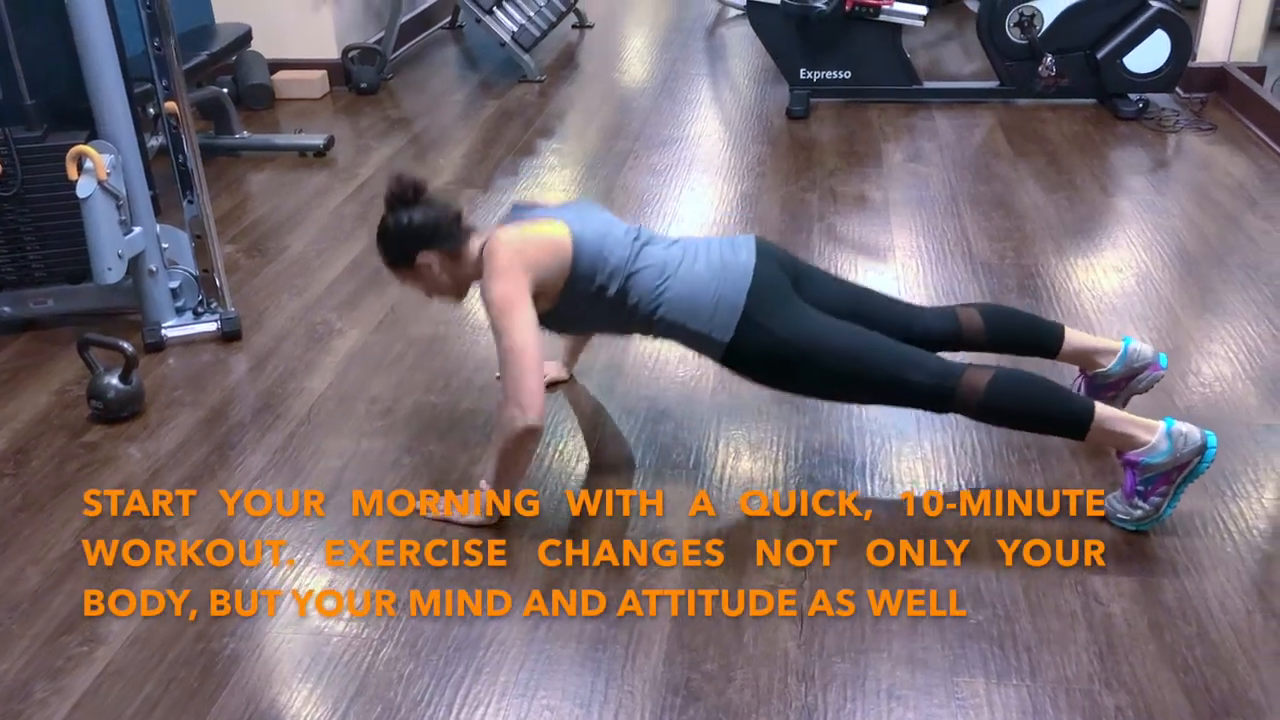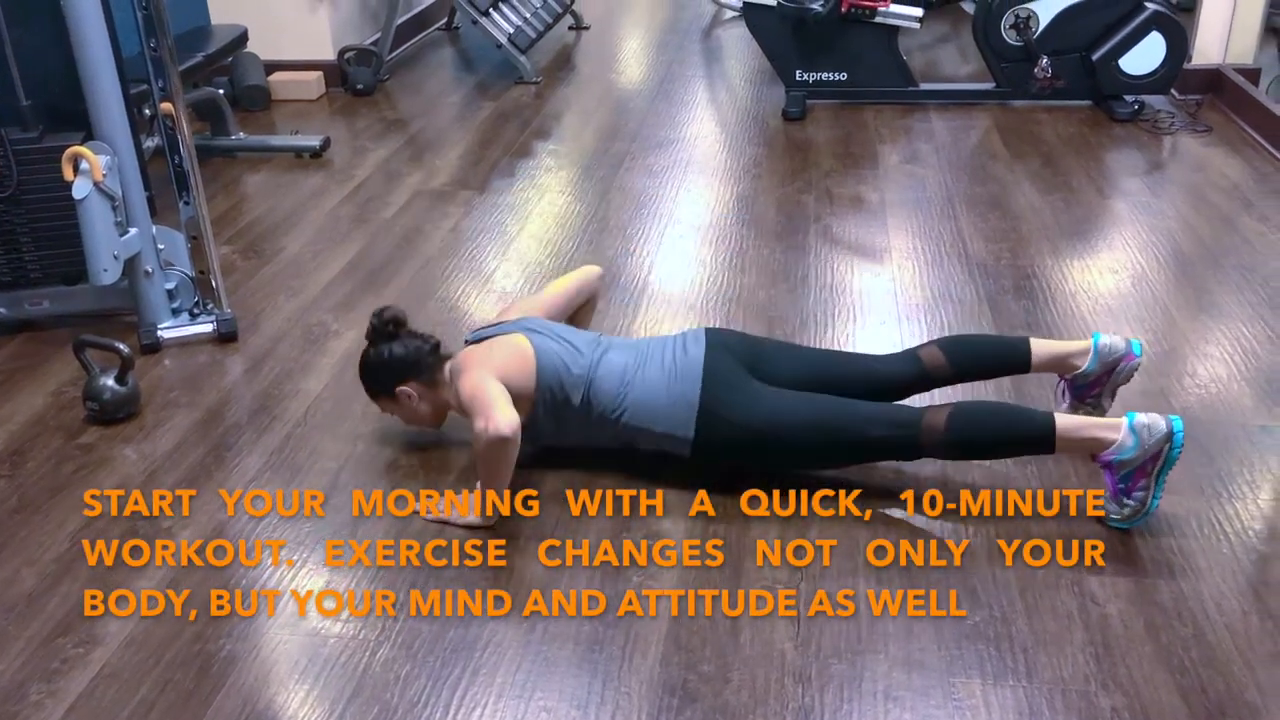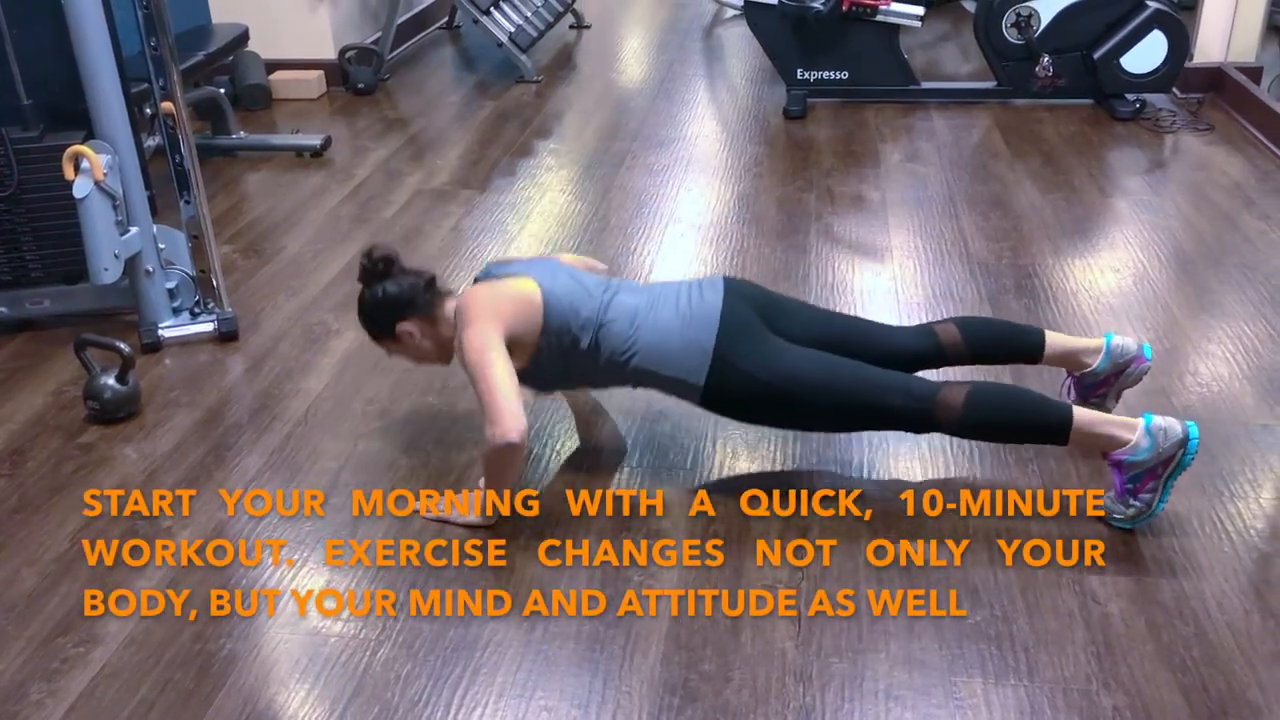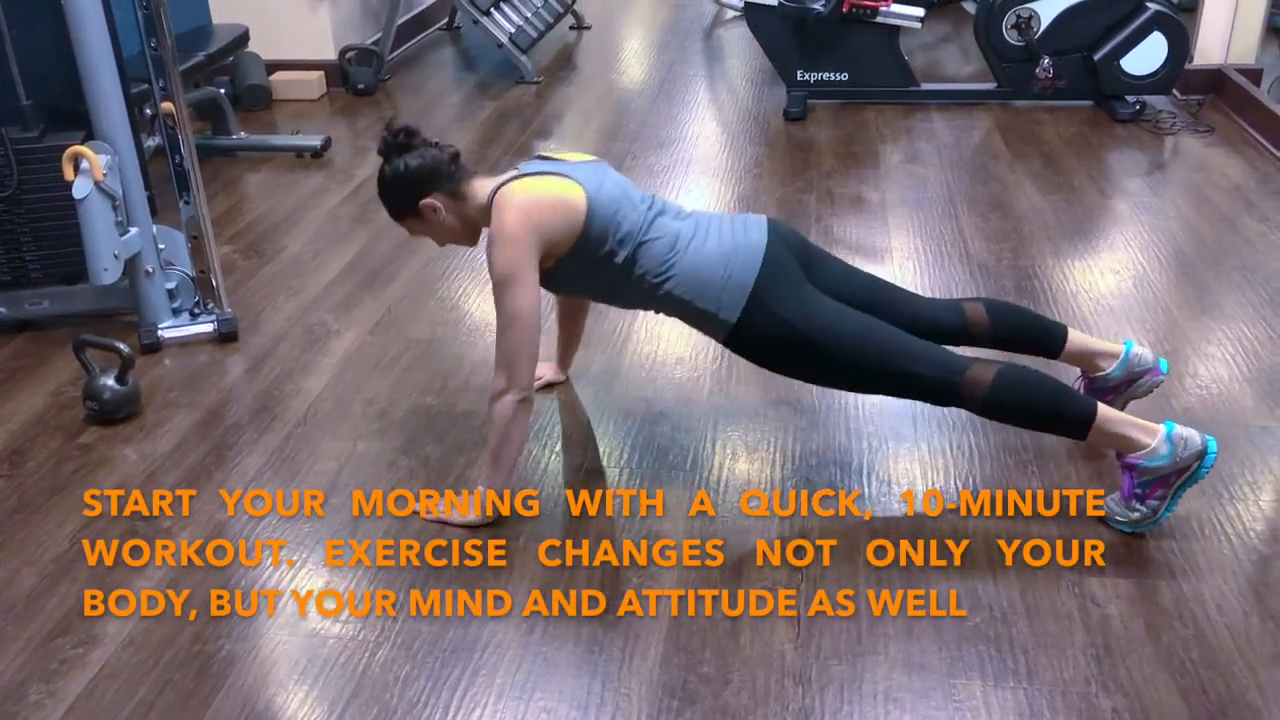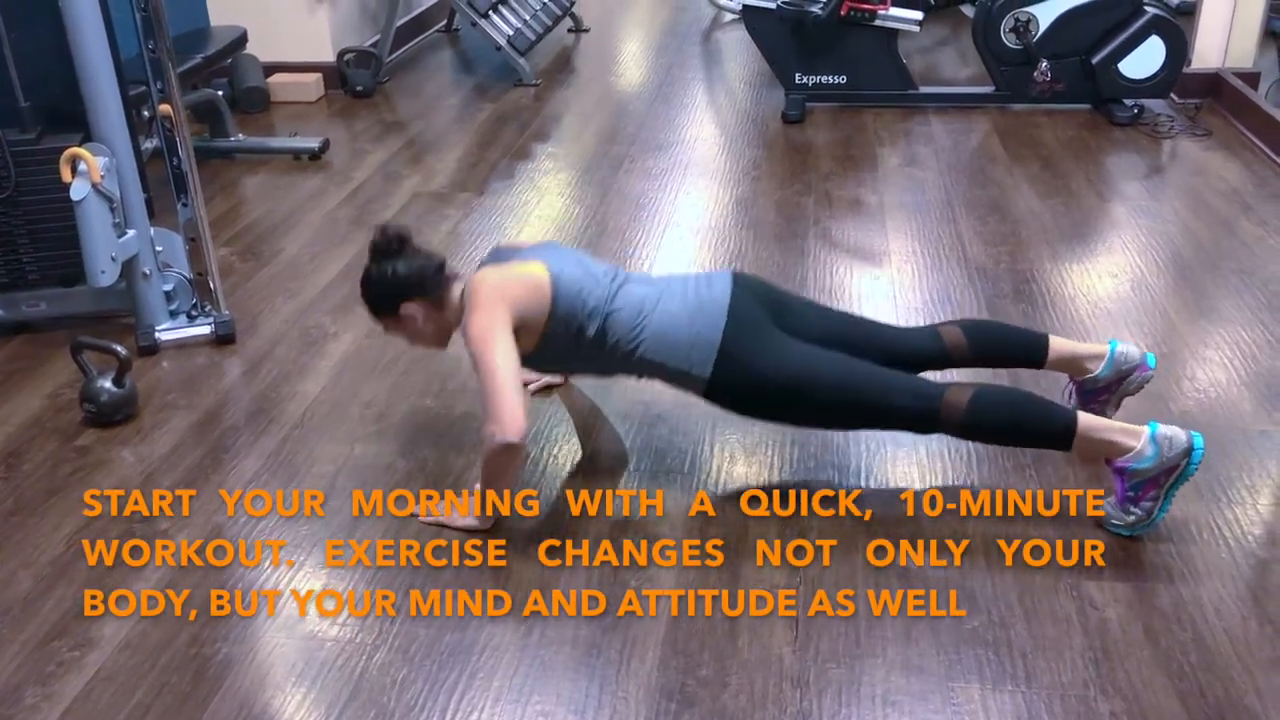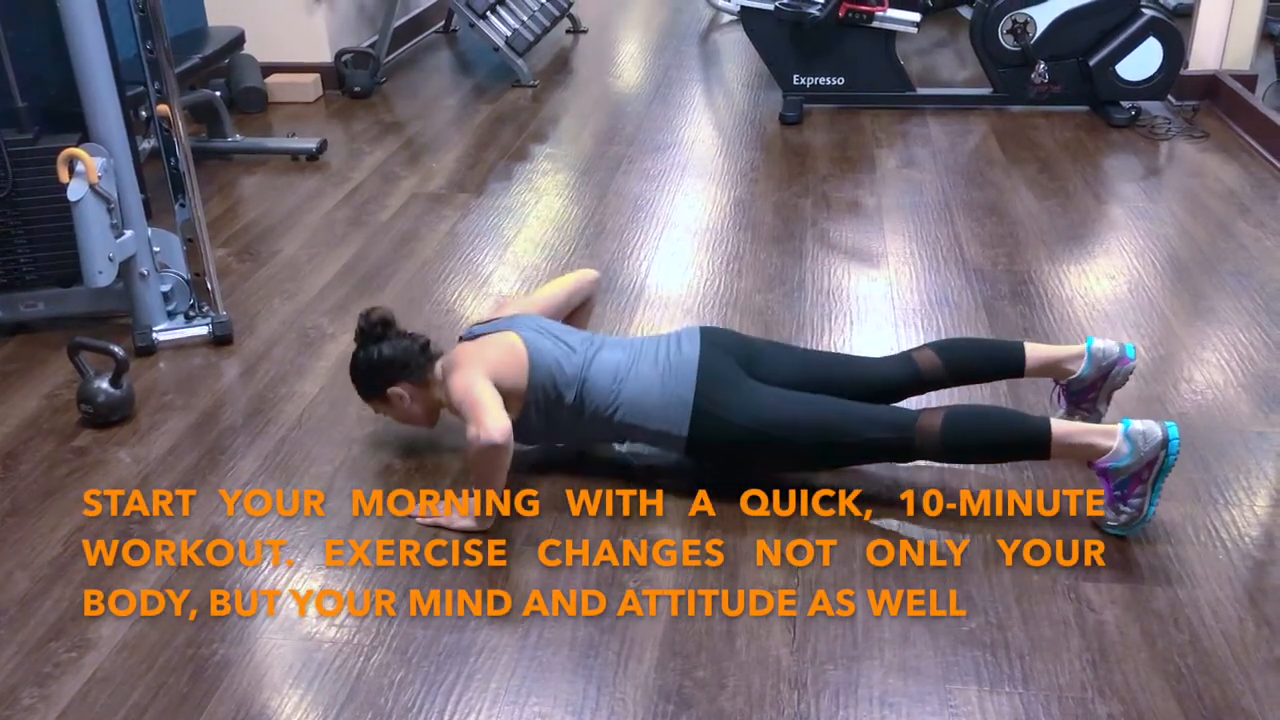
dt=0.4s
person 1, frame 1
left shoulder: (500, 270)
right shoulder: (524, 224)
left elbow: (525, 414)
left wrist: (495, 499)
right wrist: (569, 353)
left hip: (742, 321)
right hip: (743, 265)
left knee: (930, 381)
right knee: (929, 329)
left ankle: (1157, 439)
right ankle: (1111, 355)
person 1, frame 2
left shoulder: (472, 377)
right shoulder: (506, 327)
left elbow: (500, 429)
right elbow: (591, 273)
left wrist: (488, 505)
left hip: (710, 417)
right hip: (705, 354)
left knee: (900, 431)
right knee: (893, 373)
left ankle: (1124, 439)
right ankle: (1087, 354)
person 1, frame 3
left shoulder: (474, 325)
right shoulder: (500, 277)
left elbow: (510, 435)
left wrist: (487, 505)
left hip: (719, 363)
right hip: (719, 304)
left knee: (910, 402)
right knee: (909, 347)
left ankle: (1137, 442)
right ankle: (1098, 355)
person 1, frame 4
left shoulder: (510, 227)
right shoulder: (537, 172)
left elbow: (510, 389)
left wrist: (483, 503)
right wrist: (566, 364)
left hip: (748, 301)
right hip: (757, 246)
left knee: (937, 375)
right knee: (934, 321)
left ankle: (1159, 448)
right ankle: (1114, 360)
person 1, frame 5
left shoulder: (481, 312)
right shoulder: (503, 266)
left elbow: (507, 433)
left wrist: (484, 509)
right wrist: (563, 361)
left hip: (726, 358)
right hip: (724, 301)
left knee: (916, 402)
right knee: (912, 347)
left ankle: (1140, 446)
right ankle: (1100, 361)
person 1, frame 6
left shoulder: (462, 376)
right shoulder: (494, 326)
left elbow: (493, 437)
right elbow: (587, 278)
left wrist: (482, 510)
left hip: (703, 413)
right hip: (700, 353)
left knee: (894, 431)
right knee: (886, 375)
left ankle: (1120, 444)
right ankle: (1082, 358)
